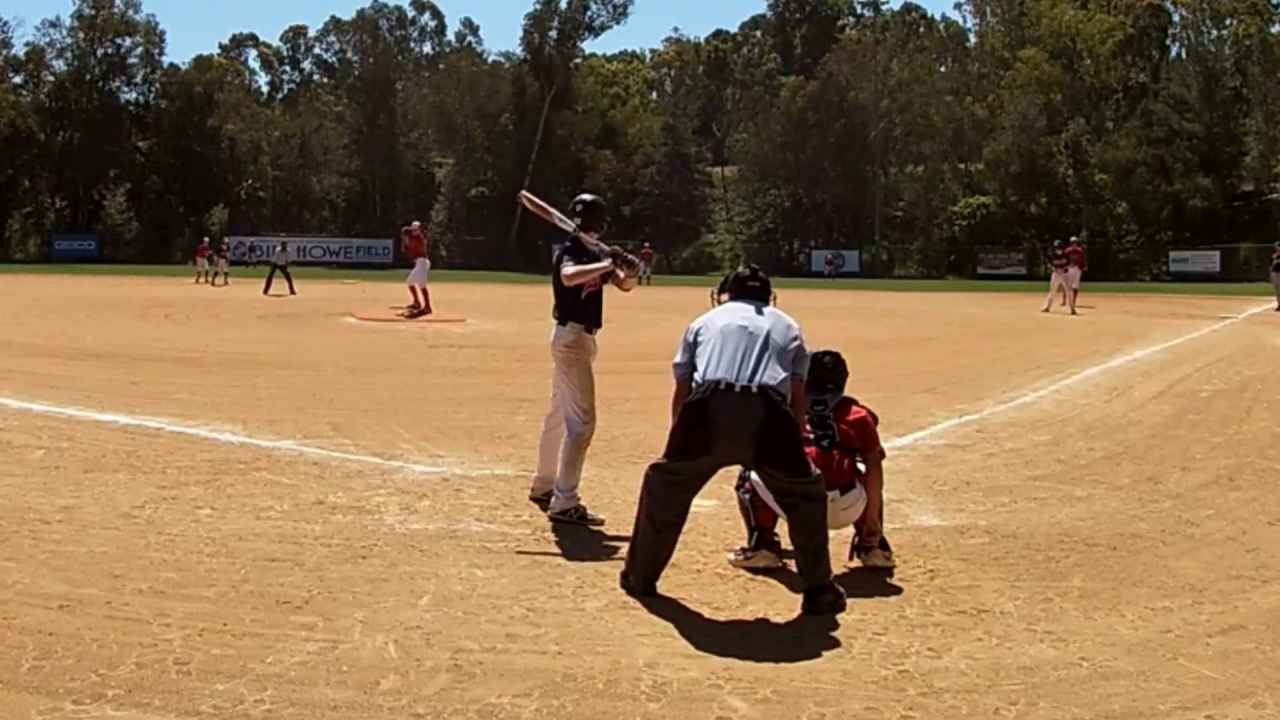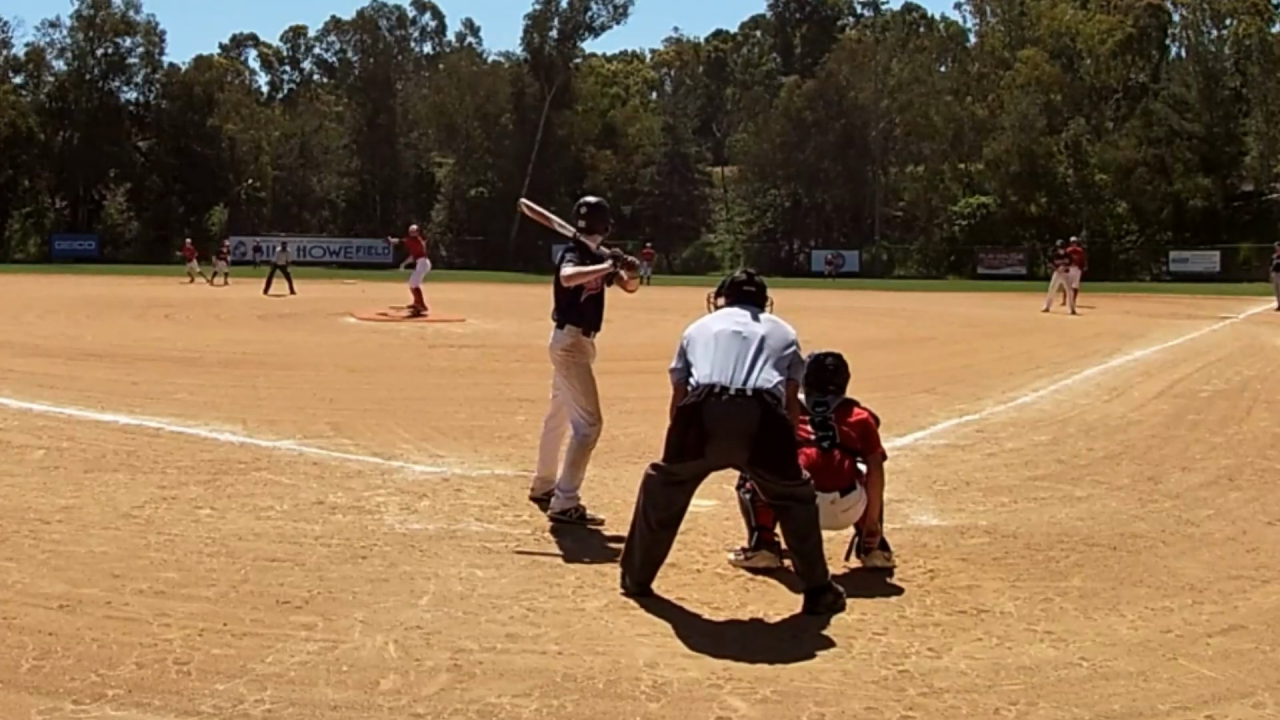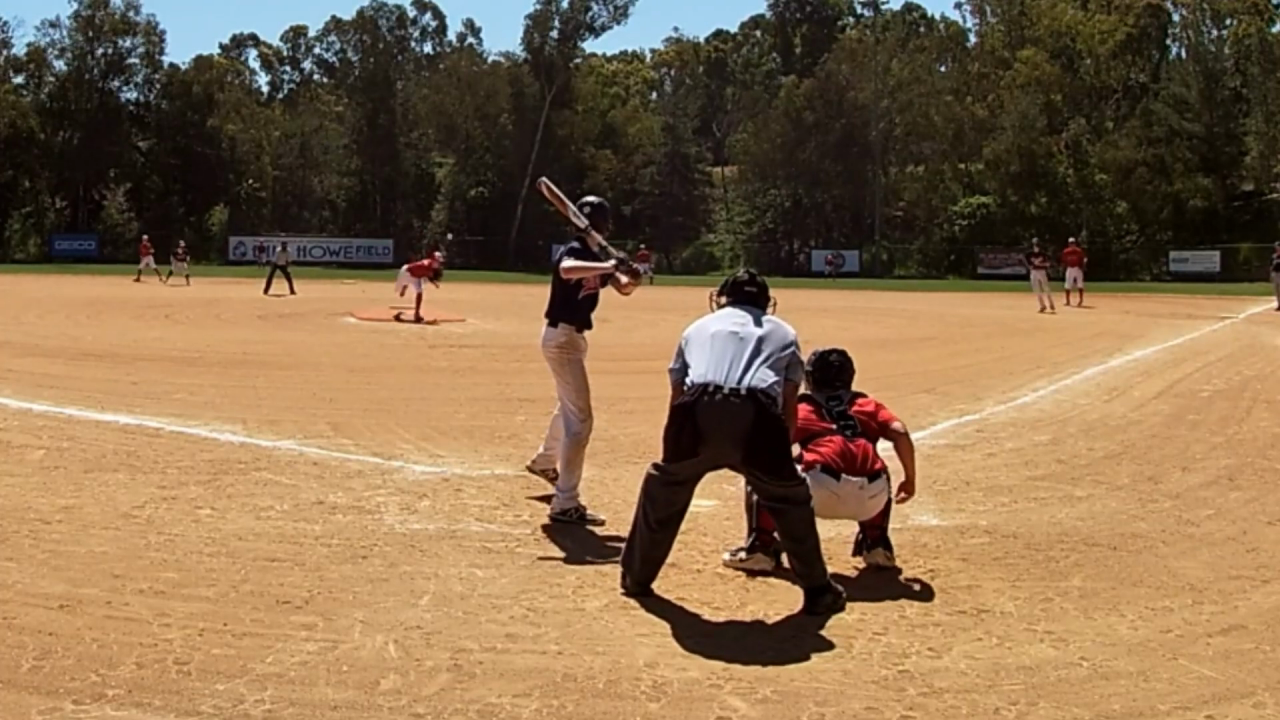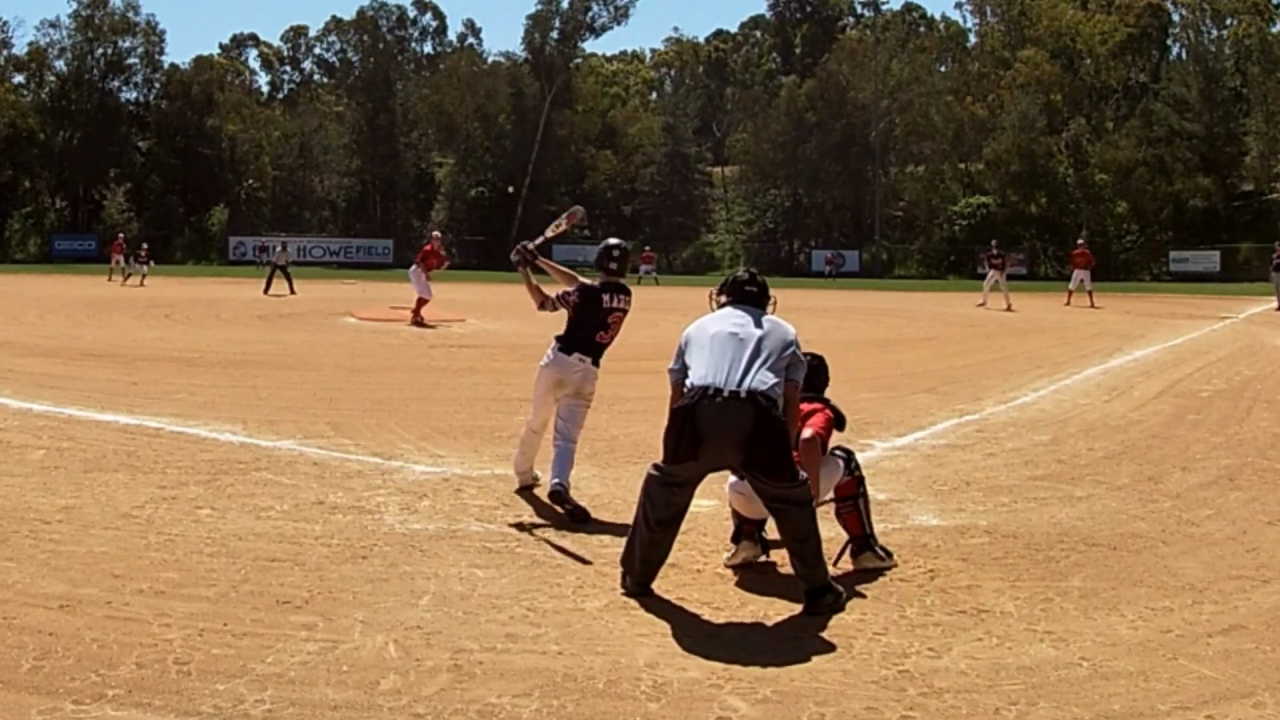
dt=0.7s
person 1, frame 1
left shoulder: (705, 321)
right shoulder: (787, 326)
left elbow: (681, 393)
right elbow: (797, 397)
left wrist: (681, 444)
right wrist: (792, 450)
left hip: (709, 411)
right hip: (768, 416)
left knee: (664, 482)
right knee: (806, 493)
left ankle: (639, 576)
right ankle: (819, 591)
person 1, frame 2
left shoulder: (699, 327)
right shoulder: (783, 332)
left elbow: (678, 398)
right elbow: (791, 401)
left wrist: (682, 445)
right wrist: (783, 451)
left hip: (703, 414)
right hip: (762, 419)
left knee: (662, 486)
right knee: (796, 497)
left ankle: (636, 577)
right ankle: (819, 591)
person 1, frame 3
left shoulder: (699, 327)
right shoulder: (783, 332)
left elbow: (677, 394)
right elbow: (789, 404)
left wrist: (684, 448)
right wrist: (778, 454)
left hip: (698, 414)
right hip: (757, 418)
left knee: (664, 487)
right knee: (789, 497)
left ankle: (636, 577)
right ankle: (818, 591)
person 1, frame 4
left shoulder: (699, 327)
right shoulder: (784, 332)
left elbow: (677, 395)
right elbow: (791, 402)
left wrist: (682, 449)
right wrist: (782, 453)
left hip: (698, 417)
right hip: (757, 421)
left knee: (663, 489)
right knee: (792, 498)
left ankle: (636, 578)
right ankle: (819, 591)
person 2, frame 1
left shoulder: (596, 253)
right shoulder: (569, 251)
left elbow: (624, 285)
right elbow: (569, 277)
left wrist: (629, 270)
right wrist: (608, 263)
left hip: (579, 338)
right hip: (572, 338)
left knee: (559, 415)
right knee: (581, 420)
left ankle: (543, 485)
right ankle: (564, 504)
person 2, frame 2
left shoulder: (599, 255)
right shoulder: (573, 253)
left elbow: (629, 287)
right elbow: (566, 278)
left wrist: (631, 271)
right wrist: (606, 266)
left hip: (577, 341)
right hip: (570, 342)
left knee: (559, 417)
right knee: (587, 423)
left ankle: (543, 486)
right ankle: (564, 504)
person 2, frame 3
left shoulder: (596, 256)
right shoulder: (574, 251)
left elbow: (624, 288)
right elbow: (567, 270)
left wrist: (631, 275)
right wrist: (608, 267)
left hip: (569, 336)
right hip: (562, 338)
left knee: (568, 406)
right knee: (579, 419)
left ankle: (545, 460)
right ankle: (566, 505)
person 2, frame 4
left shoulder: (589, 293)
right shoulder: (625, 296)
left elbow: (544, 304)
left wrist: (525, 270)
right wrist: (538, 260)
left hip: (559, 363)
right hip: (587, 374)
left knee: (537, 424)
right knee: (567, 438)
left ankle: (525, 476)
right ankle: (559, 486)
person 3, frame 1
right shoulder: (859, 415)
right elbow: (874, 467)
right wrist: (873, 519)
right hip: (845, 509)
left knee: (749, 474)
right knee: (866, 476)
left ankle: (762, 548)
right ankle: (874, 549)
person 3, frame 2
right shoulder: (861, 416)
right elbow: (875, 468)
right wrist: (873, 521)
right hip: (846, 510)
left knee: (750, 475)
right knee: (869, 479)
left ankle: (762, 547)
right ankle: (874, 549)
person 3, frame 3
left shoulder: (798, 409)
right shoulder: (868, 405)
right elbow: (900, 433)
right wrist: (910, 479)
left hip: (821, 492)
right hip: (869, 498)
left ankle: (760, 549)
right ankle: (877, 547)
person 3, frame 4
right shoulder: (820, 410)
right elbow: (808, 440)
right wrist: (811, 496)
left hip: (743, 496)
right knee: (843, 461)
left ankle: (746, 538)
right ankle: (865, 550)
